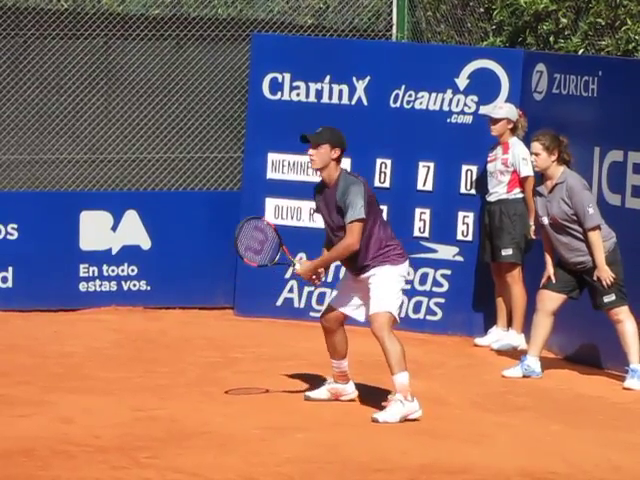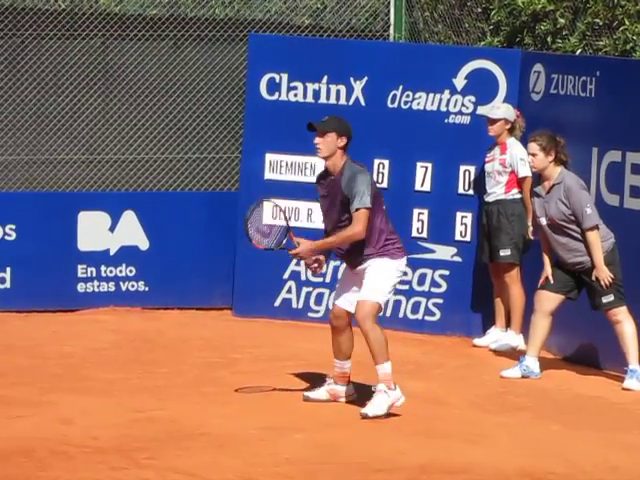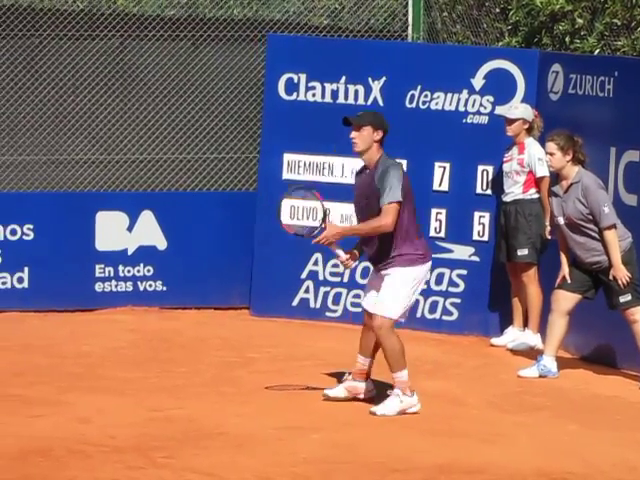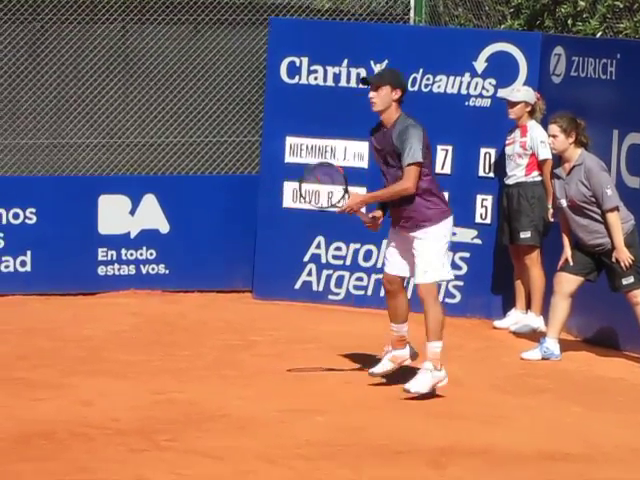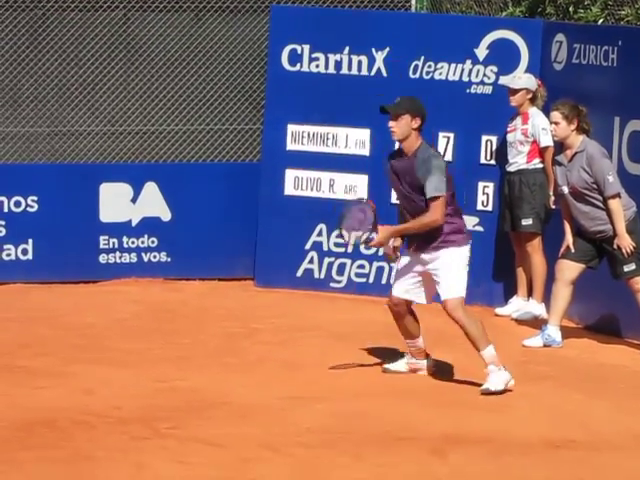
dt=0.2s
person 1, frame 1
left shoulder: (352, 186)
right shoulder: (320, 191)
left elbow: (353, 241)
left wrist: (314, 265)
right wrist: (322, 266)
left hip: (386, 263)
right hip: (357, 269)
left knee: (380, 325)
right knee: (330, 319)
left ankle: (405, 400)
right ankle: (341, 383)
person 1, frame 2
left shoulder: (358, 176)
right shoulder: (323, 180)
left elbow: (358, 230)
left wrist: (314, 247)
right wrist: (322, 255)
left hip: (384, 257)
right hip: (357, 261)
left knee: (364, 314)
right knee: (338, 318)
left ankle: (388, 388)
right ankle: (339, 384)
person 1, frame 3
left shoulder: (391, 171)
right shoulder: (362, 174)
left elbow: (388, 222)
left wrist: (342, 232)
right wrist: (357, 251)
left hip: (408, 261)
right hip: (383, 262)
left knee: (384, 327)
right knee: (369, 321)
left ankle: (405, 394)
right ankle: (359, 382)
person 1, frame 4
left shoulder: (410, 132)
right shoulder: (377, 132)
left elbow: (408, 184)
left wrist: (364, 200)
right wrist: (381, 209)
left hip: (430, 223)
right hip: (401, 223)
left knee: (427, 291)
right knee: (393, 285)
left ankle: (432, 367)
right ankle: (400, 349)
person 1, frame 5
left shoulder: (432, 162)
right shoulder: (394, 161)
left elbow: (437, 216)
left wrist: (393, 231)
right wrist: (398, 236)
left hip: (449, 245)
right hip: (416, 247)
left knee: (453, 307)
right knee: (398, 304)
left ankle: (495, 368)
right ankle: (417, 357)
person 2, frame 1
left shoulder: (573, 184)
right shoulder: (539, 189)
left elbow: (593, 226)
right elbow: (545, 230)
left wrist: (601, 264)
right wrist: (549, 264)
left hip: (600, 257)
right hip: (569, 261)
left knee: (618, 312)
right knee: (544, 303)
right ankle: (531, 363)
person 2, frame 2
left shoulder: (571, 184)
right shoulder: (537, 190)
left elbow: (591, 226)
right elbow: (543, 231)
left wrist: (598, 265)
right wrist: (547, 264)
left hip: (599, 258)
right hip: (566, 261)
left knee: (617, 313)
right knee: (542, 303)
right ankle: (530, 364)
person 2, frame 3
left shoulder: (588, 183)
right shoulder: (555, 189)
left elbow: (608, 225)
right elbow: (560, 231)
left wrist: (616, 264)
right wrist: (564, 264)
left hip: (615, 256)
right hip: (584, 261)
right knee: (559, 302)
right ankle: (547, 363)
person 2, frame 4
left shoulder: (591, 166)
right shoulder: (557, 172)
left elbow: (611, 207)
right elbow: (563, 213)
left wrist: (619, 246)
right wrist: (567, 246)
left hip: (618, 239)
right hip: (586, 243)
right knee: (561, 285)
right ankle: (550, 345)
person 2, frame 5
left shoulder: (592, 152)
right shoulder: (559, 158)
left elbow: (613, 194)
right elbow: (564, 200)
right wrist: (568, 233)
left hip: (620, 226)
right hip: (587, 230)
right knee: (562, 272)
right ankle: (551, 332)
person 3, frame 1
left shoulder: (517, 148)
right shoulder: (494, 150)
left elbow: (529, 186)
right elbow: (493, 183)
left wrist: (531, 221)
right wrist: (492, 210)
left hip: (511, 211)
right hip: (493, 210)
left knee: (512, 275)
right knee: (498, 275)
left ankle: (517, 334)
right ankle: (500, 329)
person 3, frame 2
left shoulder: (515, 149)
right shoulder: (492, 151)
left elbow: (527, 186)
right elbow: (491, 183)
left wrist: (529, 221)
right wrist: (490, 210)
left hip: (509, 211)
right hip: (491, 211)
left knee: (510, 275)
right knee: (496, 275)
left ankle: (515, 335)
right ankle: (499, 329)
person 3, frame 3
left shoulder: (533, 149)
right shoulder: (510, 150)
left elbow: (545, 186)
right elbow: (509, 183)
left wrist: (547, 221)
right wrist: (507, 211)
left hip: (527, 212)
right hip: (508, 211)
left knee: (528, 275)
right knee: (514, 274)
left ankle: (533, 334)
right ankle: (517, 329)
person 3, frame 4
left shoulder: (535, 132)
right shoulder: (512, 133)
left elbow: (547, 169)
right elbow: (511, 166)
left wrist: (549, 204)
right wrist: (510, 195)
left hip: (529, 194)
right hip: (511, 194)
left knee: (531, 258)
right knee: (516, 257)
left ankle: (536, 316)
right ankle: (519, 311)
person 3, frame 5
left shoulder: (537, 119)
right shoulder: (514, 120)
left elbow: (549, 156)
right elbow: (513, 153)
left wrist: (550, 191)
right wrist: (511, 180)
left hip: (531, 181)
right hip: (512, 181)
left knee: (532, 245)
right knee: (518, 244)
left ankle: (537, 303)
right ankle: (521, 298)
